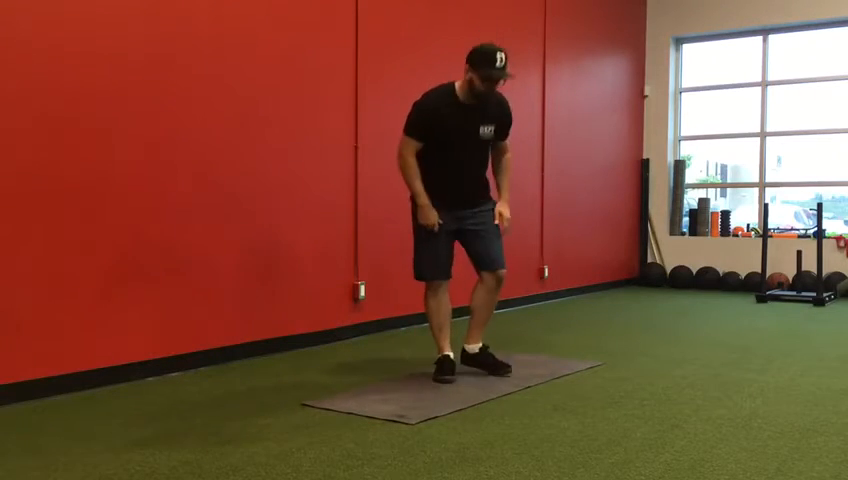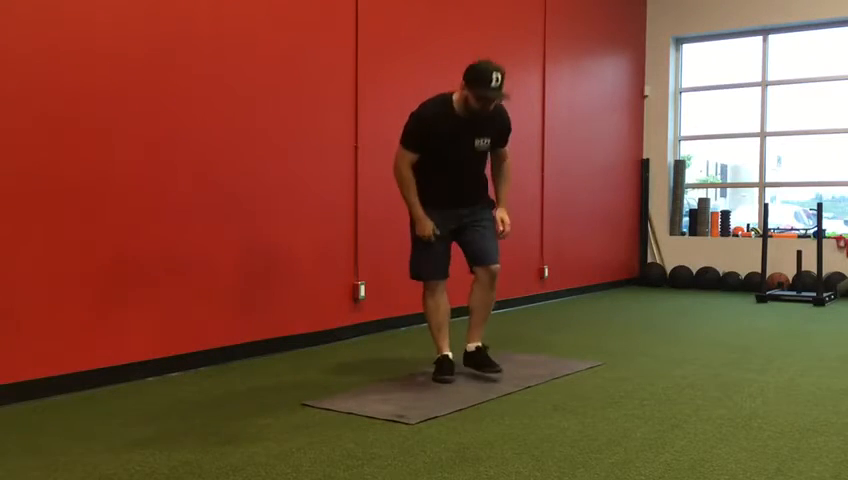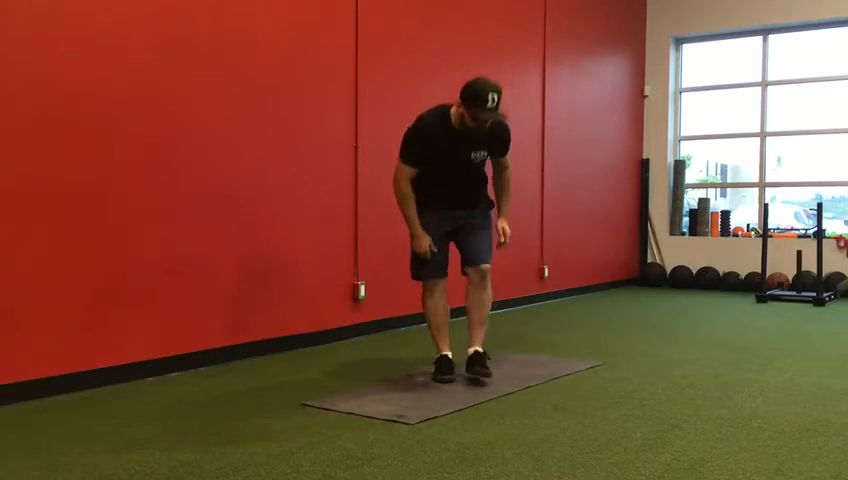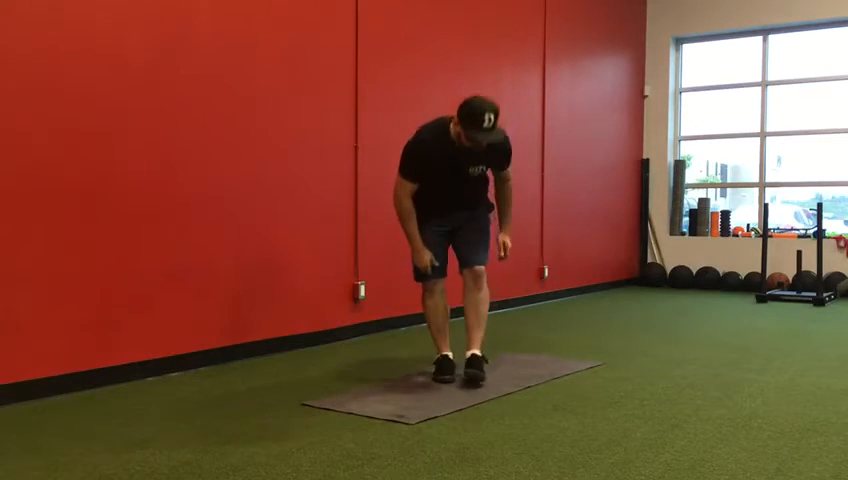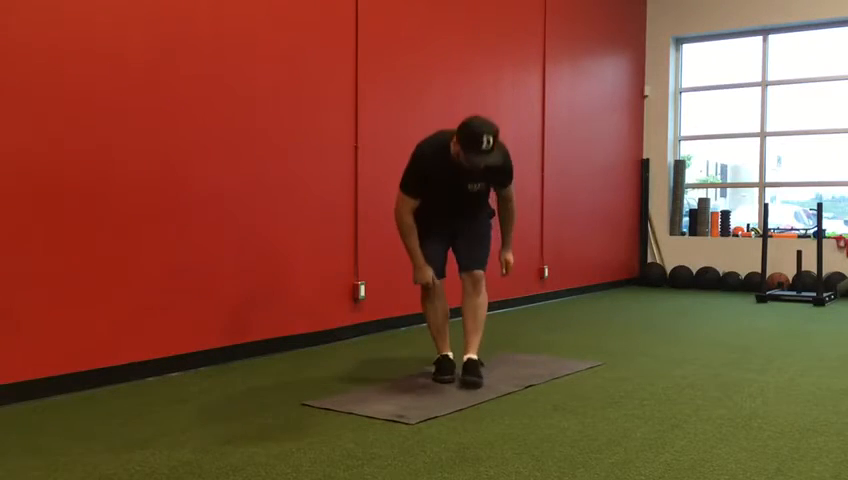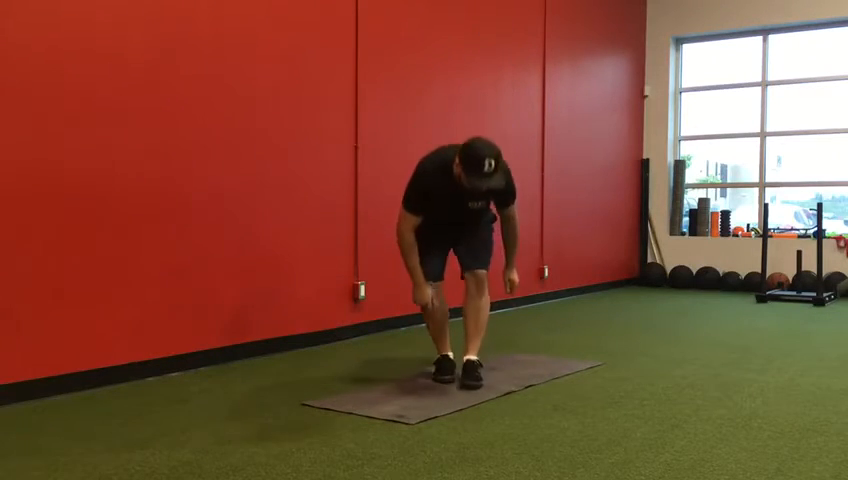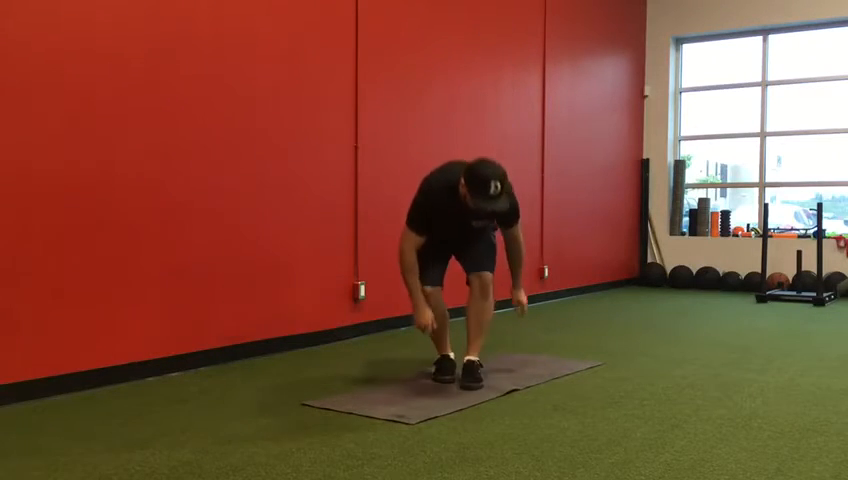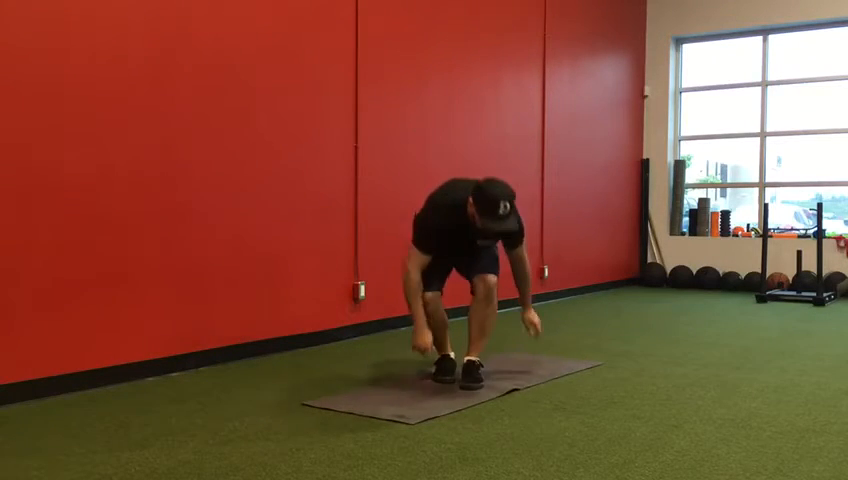
dt=0.1s
person 1, frame 1
left shoulder: (500, 107)
right shoulder: (432, 104)
left elbow: (501, 154)
right elbow: (406, 154)
left wrist: (503, 198)
right wrist: (423, 205)
left hip: (478, 205)
right hip: (435, 206)
left knee: (495, 273)
right knee: (437, 280)
left ankle: (474, 348)
right ankle: (445, 355)
person 1, frame 2
left shoulder: (498, 118)
right shoulder: (428, 115)
left elbow: (500, 160)
right elbow: (402, 166)
left wrist: (501, 205)
right wrist: (419, 216)
left hip: (476, 205)
right hip: (433, 210)
left knee: (489, 270)
right knee: (434, 282)
left ankle: (474, 347)
right ankle: (444, 356)
person 1, frame 3
left shoulder: (498, 129)
right shoulder: (426, 127)
left elbow: (502, 169)
right elbow: (401, 180)
left wrist: (503, 215)
right wrist: (417, 231)
left hip: (473, 208)
right hip: (431, 209)
left knee: (481, 271)
right knee: (433, 279)
left ankle: (476, 351)
right ankle: (443, 355)
person 1, frame 4
left shoulder: (498, 143)
right shoulder: (425, 141)
left elbow: (503, 182)
right elbow: (402, 195)
left wrist: (504, 229)
right wrist: (418, 247)
left hip: (473, 210)
right hip: (430, 213)
left knee: (476, 274)
right knee: (432, 282)
left ankle: (474, 354)
right ankle: (444, 356)
person 1, frame 5
left shoulder: (499, 158)
right shoulder: (427, 155)
left elbow: (506, 199)
right elbow: (403, 211)
left wrist: (507, 246)
right wrist: (420, 264)
left hip: (473, 215)
right hip: (431, 216)
left knee: (475, 276)
right knee: (431, 283)
left ankle: (471, 357)
right ankle: (444, 355)
person 1, frame 6
left shoulder: (501, 177)
right shoulder: (430, 172)
left elbow: (508, 218)
right elbow: (405, 229)
left wrist: (510, 266)
right wrist: (419, 284)
left hip: (474, 224)
right hip: (432, 224)
left knee: (477, 278)
right knee: (432, 289)
left ankle: (471, 359)
right ankle: (445, 356)
person 1, frame 7
left shoulder: (503, 197)
right shoulder: (435, 190)
left elbow: (513, 238)
right elbow: (407, 249)
left wrist: (517, 286)
right wrist: (420, 306)
left hip: (476, 233)
right hip: (434, 232)
left knee: (483, 281)
right knee: (430, 291)
left ankle: (472, 360)
right ankle: (445, 356)
person 1, frame 8
left shoulder: (507, 217)
right shoulder: (442, 208)
left elbow: (518, 259)
right elbow: (412, 269)
left wrist: (527, 308)
right wrist: (420, 327)
left hip: (477, 247)
right hip: (439, 245)
left knee: (487, 284)
right knee: (429, 297)
left ankle: (472, 361)
right ankle: (446, 357)
